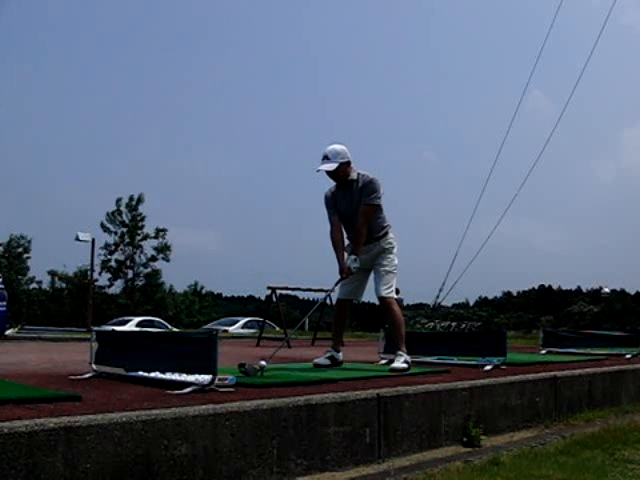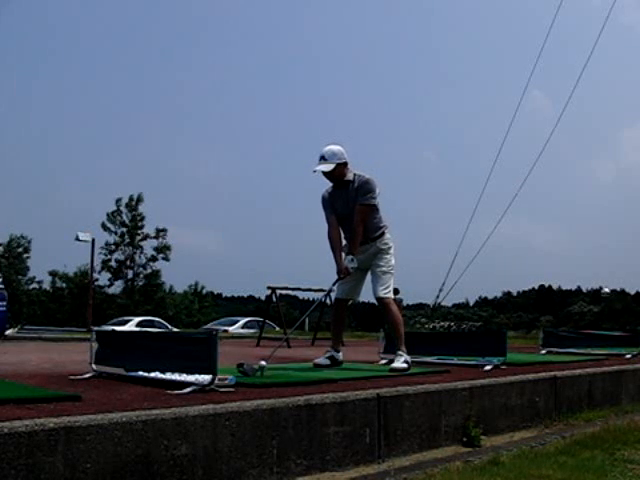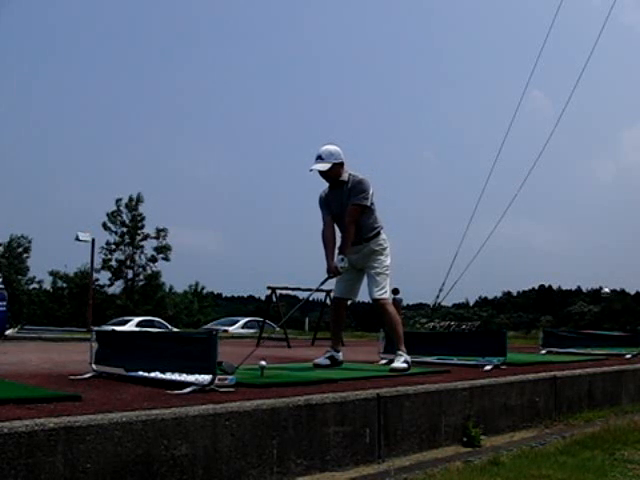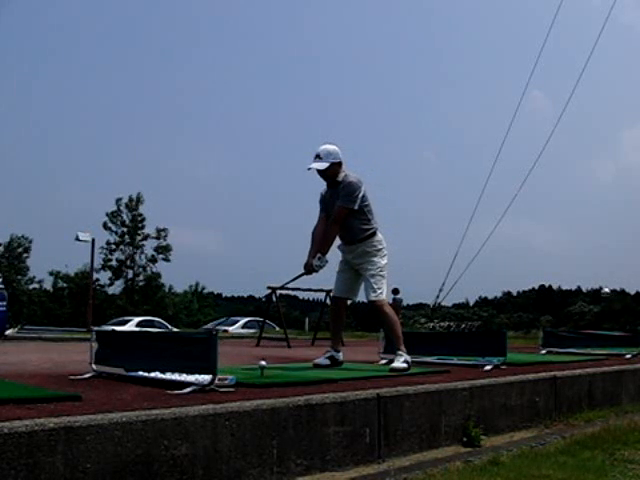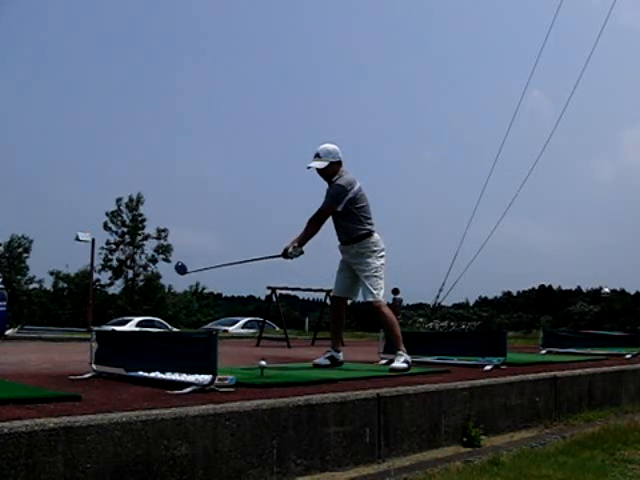
dt=1s
person 1, frame 1
left shoulder: (369, 183)
right shoulder: (331, 195)
left elbow: (363, 223)
right elbow: (336, 230)
left wrist: (354, 256)
right wrist: (342, 262)
left hip: (380, 245)
right hip: (355, 249)
left knee: (386, 297)
right knee: (342, 300)
left ankle: (402, 353)
right ankle: (335, 352)
person 1, frame 2
left shoulder: (365, 183)
right shoulder: (328, 196)
left elbow: (359, 222)
right elbow: (333, 229)
left wrist: (352, 257)
right wrist: (340, 261)
left hip: (378, 245)
right hip: (352, 249)
left knee: (384, 297)
right knee: (340, 300)
left ankle: (402, 353)
right ankle: (335, 352)
person 1, frame 3
left shoulder: (360, 184)
right shoulder: (325, 196)
left elbow: (350, 223)
right elbow: (328, 229)
left wrist: (341, 257)
right wrist: (330, 260)
left hip: (373, 247)
right hip: (350, 250)
left knee: (380, 299)
right knee: (338, 300)
left ankle: (402, 353)
right ankle: (335, 352)
person 1, frame 4
left shoulder: (351, 184)
right shoulder: (326, 194)
left elbow: (334, 224)
right elbow: (320, 227)
left wrist: (321, 257)
right wrist: (311, 257)
left hip: (369, 248)
right hip: (348, 250)
left knee: (377, 301)
right knee: (337, 300)
left ankle: (402, 353)
right ankle: (335, 352)
person 1, frame 5
left shoulder: (344, 185)
right shoulder: (334, 187)
left elbow: (318, 219)
right elbow: (317, 221)
left wrist: (298, 245)
right wrist: (296, 242)
left hip: (366, 249)
right hip: (348, 250)
left knee: (375, 302)
right knee: (337, 300)
left ankle: (402, 353)
right ankle: (335, 352)
